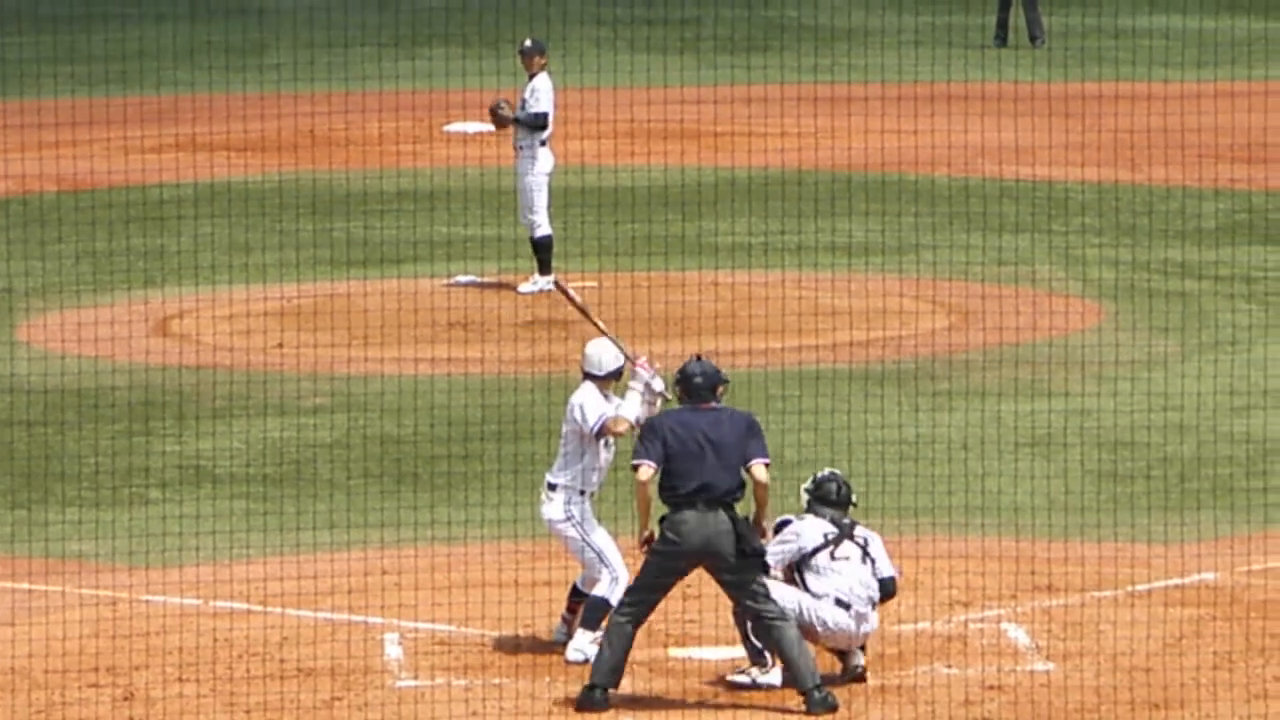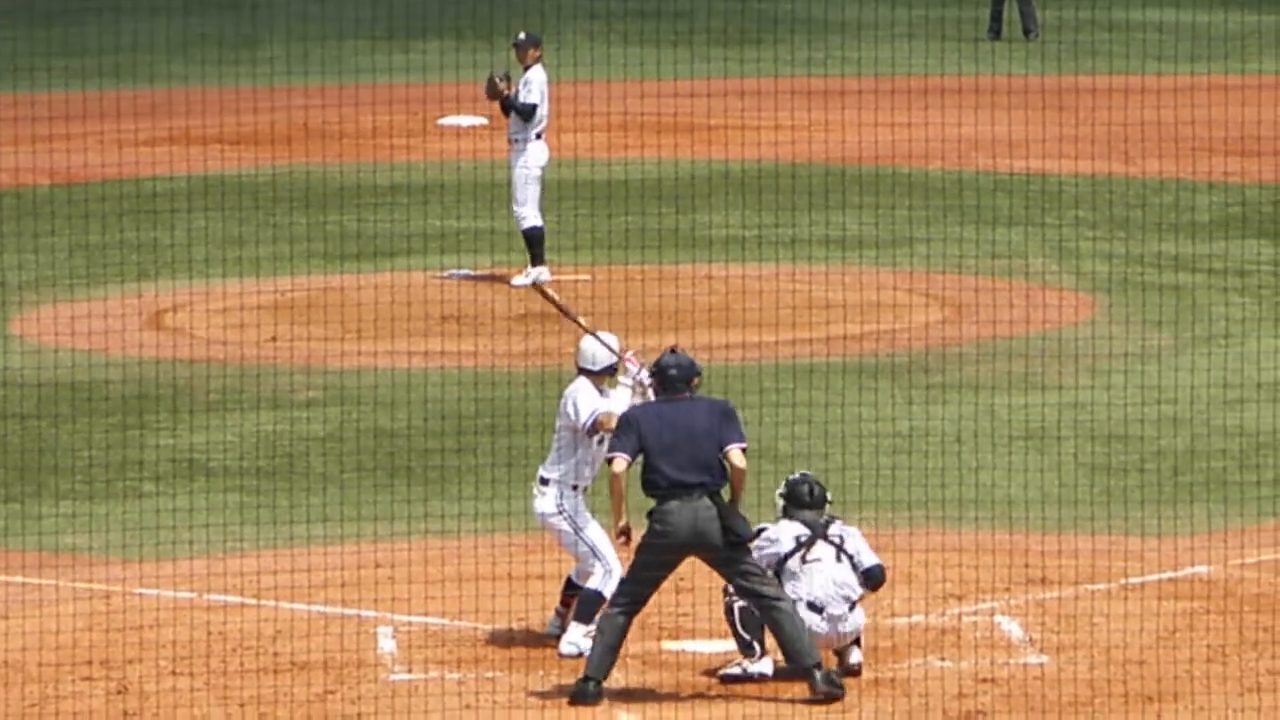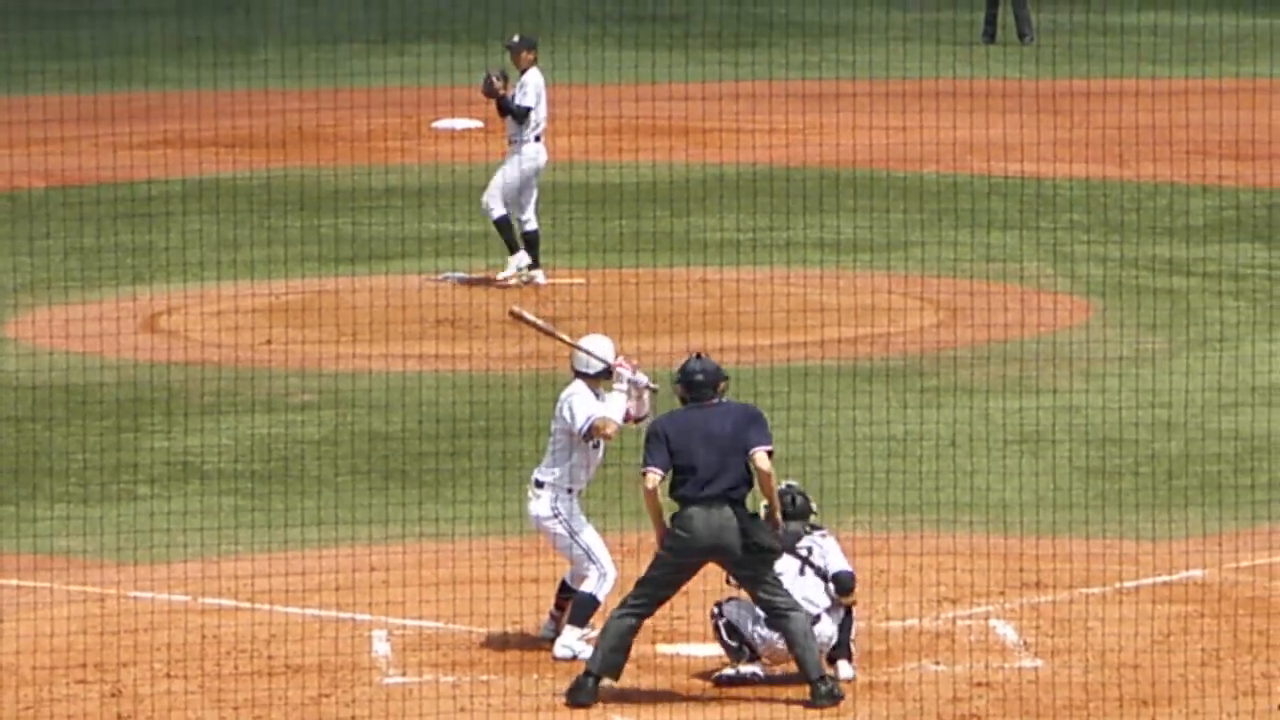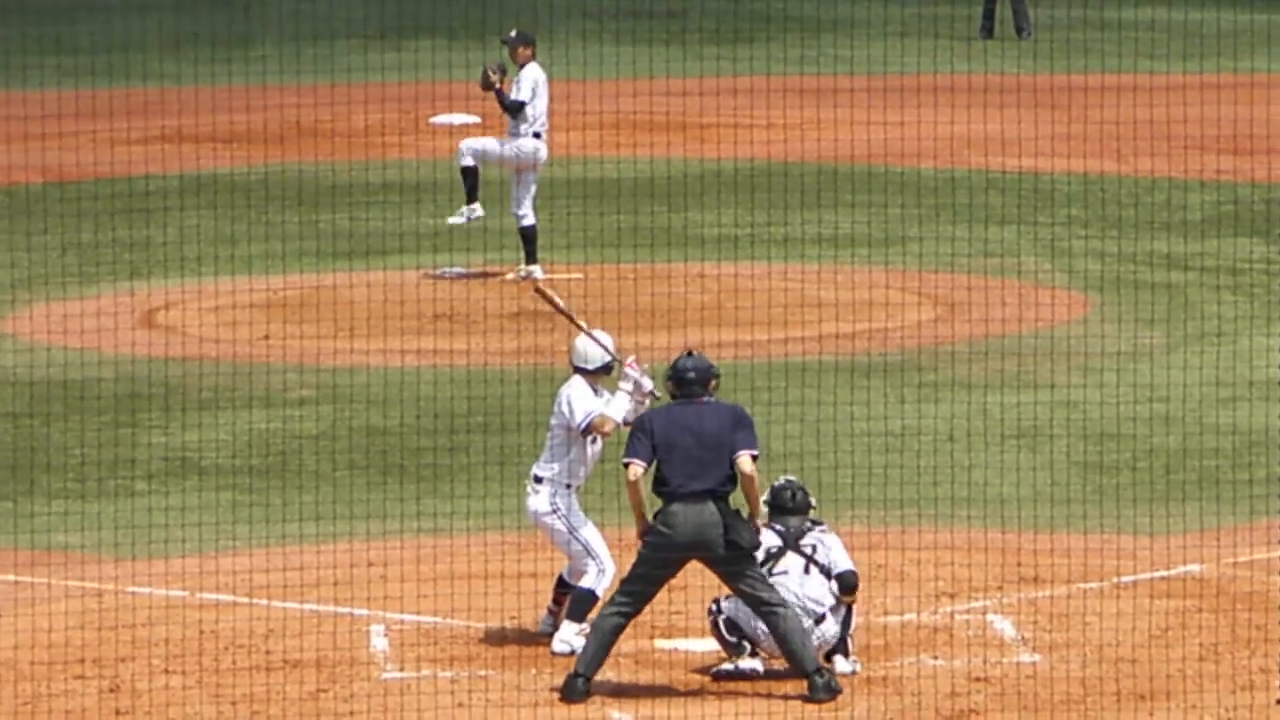
dt=0.3s
person 1, frame 1
left shoulder: (660, 423)
right shoulder: (743, 422)
left elbow: (643, 477)
right elbow: (761, 479)
left wrist: (645, 526)
right wrist: (759, 519)
left hip: (678, 527)
right hip: (725, 527)
left knee: (630, 610)
right knee: (769, 613)
left ankle: (597, 689)
right ankle: (814, 692)
person 1, frame 2
left shoulder: (636, 416)
right shoulder: (719, 410)
left elbow: (617, 469)
right elbow: (738, 464)
left wrist: (619, 518)
right wrist: (734, 506)
left hip: (666, 518)
right hip: (712, 515)
left knee: (623, 603)
right knee: (768, 595)
left ankle: (591, 683)
right ankle: (817, 674)
person 1, frame 3
left shoulder: (664, 425)
right shoulder: (746, 414)
left elbow: (650, 484)
right elbow: (763, 466)
left wrist: (660, 528)
right wrist: (775, 509)
left hip: (687, 526)
right hip: (734, 523)
left knee: (636, 605)
right knee: (783, 607)
left ankle: (589, 681)
right ankle: (820, 684)
person 1, frame 4
left shoulder: (651, 419)
right shoulder: (734, 415)
left elbow: (633, 475)
right elbow: (747, 469)
left wrist: (641, 520)
right wrist: (754, 515)
left hip: (671, 522)
right hip: (719, 521)
left knee: (623, 603)
right knee: (769, 602)
left ankle: (579, 679)
right ankle: (817, 678)
person 2, frame 1
left shoulder: (604, 400)
right shoulder: (587, 399)
left elbow: (642, 421)
right elbow: (620, 428)
left wrist: (651, 394)
right wrist: (636, 386)
left hip: (570, 501)
right hip: (567, 504)
left knee: (599, 565)
right knee: (614, 573)
left ankle: (568, 628)
right ankle: (581, 645)
person 2, frame 2
left shoulder: (598, 393)
right shoulder: (581, 394)
right elbow: (611, 424)
left wrist: (640, 386)
right wrist: (626, 382)
left hip: (563, 495)
right hip: (560, 498)
left knee: (591, 559)
right knee: (607, 567)
left ankle: (561, 621)
right ankle: (574, 639)
person 2, frame 3
left shoulder: (595, 396)
right shoulder: (577, 397)
left elbow: (637, 414)
right elbow: (607, 430)
left wrist: (638, 389)
right wrist: (620, 387)
left hip: (559, 499)
right hip: (554, 501)
left knee: (586, 562)
right knee: (602, 571)
left ankle: (556, 624)
right ankle: (568, 642)
person 2, frame 4
left shoulder: (595, 393)
right shoulder: (575, 392)
left elbow: (630, 419)
right elbow: (605, 427)
left wrist: (639, 394)
right wrist: (625, 387)
left hip: (557, 494)
right hip: (552, 496)
left knee: (584, 557)
right knee: (600, 566)
left ankle: (554, 619)
right ankle: (566, 637)
person 3, frame 1
left shoulder: (540, 84)
right shoulder: (533, 84)
left elbow: (541, 122)
left wrist: (512, 118)
right wrist: (512, 117)
left hip: (534, 156)
right hip: (528, 156)
left knee: (537, 217)
right knee: (530, 216)
left ankle: (545, 276)
right ankle: (543, 274)
person 3, frame 2
left shoulder: (535, 76)
right shoulder: (529, 77)
left elbow: (527, 113)
right elbow: (511, 112)
left wrist: (506, 96)
right wrist: (503, 96)
left hip: (529, 149)
right hip: (524, 149)
left knee: (524, 209)
right knee: (529, 209)
left ankle: (537, 267)
right ankle: (539, 267)
person 3, frame 3
left shoulder: (530, 79)
right shoulder: (528, 79)
left elbow: (520, 116)
right elbow: (505, 113)
left wrist: (501, 95)
right wrist: (501, 96)
left hip: (526, 151)
right hip: (530, 151)
left knee: (492, 200)
right knee: (526, 212)
left ankle: (517, 254)
right ankle: (534, 270)
person 3, frame 4
left shoulder: (528, 74)
right shoulder: (533, 73)
left elbow: (514, 109)
right elbow: (513, 107)
left wrist: (497, 88)
right wrist: (498, 88)
left hip: (523, 144)
right hip: (533, 146)
left knee: (467, 147)
right knee: (523, 208)
left ankle: (472, 206)
right ankle: (532, 266)
person 4, frame 1
left shoulder: (803, 527)
right shoulder: (867, 535)
right elbow: (888, 589)
left hip: (828, 621)
right hip: (863, 628)
left ankle: (764, 669)
right ankle: (852, 656)
person 4, frame 2
left shoulder: (780, 531)
right shoulder: (846, 531)
right elbow: (876, 577)
left hip: (808, 626)
right hip: (847, 628)
left knee: (737, 589)
left ankle: (755, 659)
right ankle: (850, 651)
person 4, frame 3
right shoulder: (823, 541)
left elbow: (735, 580)
right elbow: (845, 583)
right wrist: (845, 599)
left hip: (772, 642)
right hip: (820, 637)
left knee: (722, 610)
right knee: (843, 606)
left ankle: (748, 662)
right ankle: (843, 662)
person 4, frame 4
right shoulder: (825, 537)
right elbow: (849, 583)
right wrist: (846, 596)
left hip: (774, 639)
right hip: (821, 637)
left knee: (719, 608)
right knee: (844, 601)
left ankle: (746, 657)
right ankle: (840, 657)
